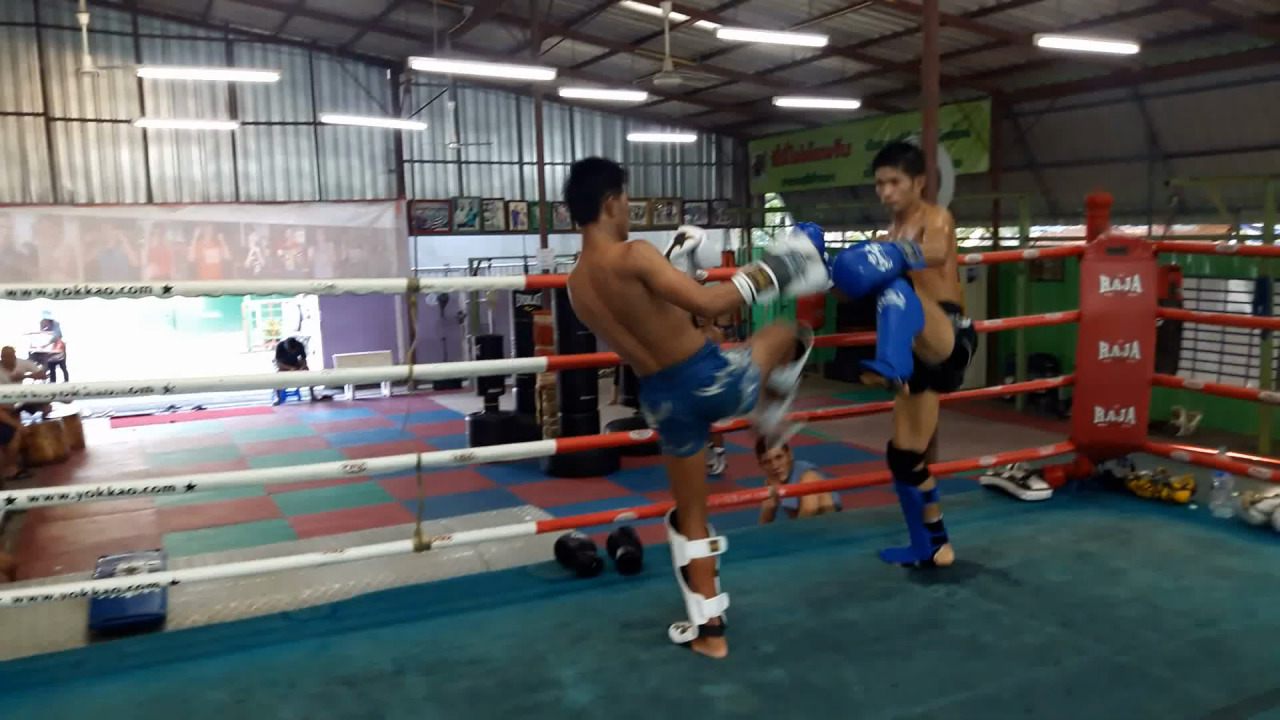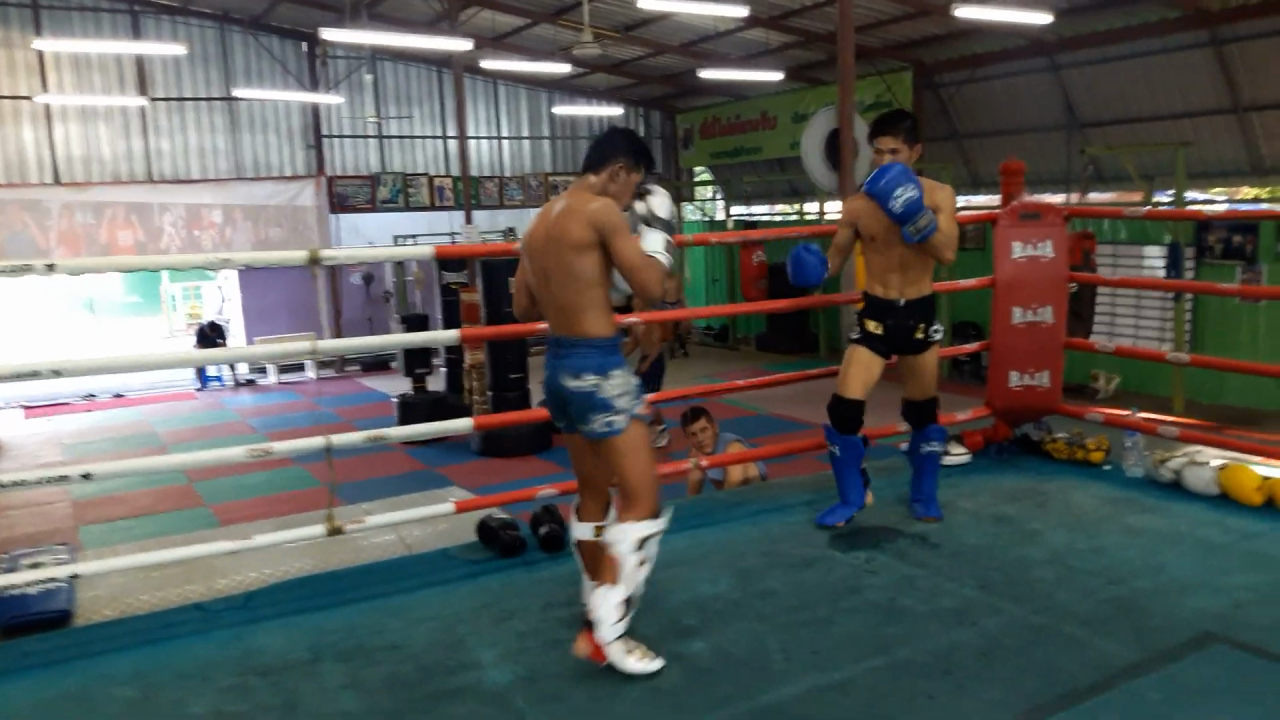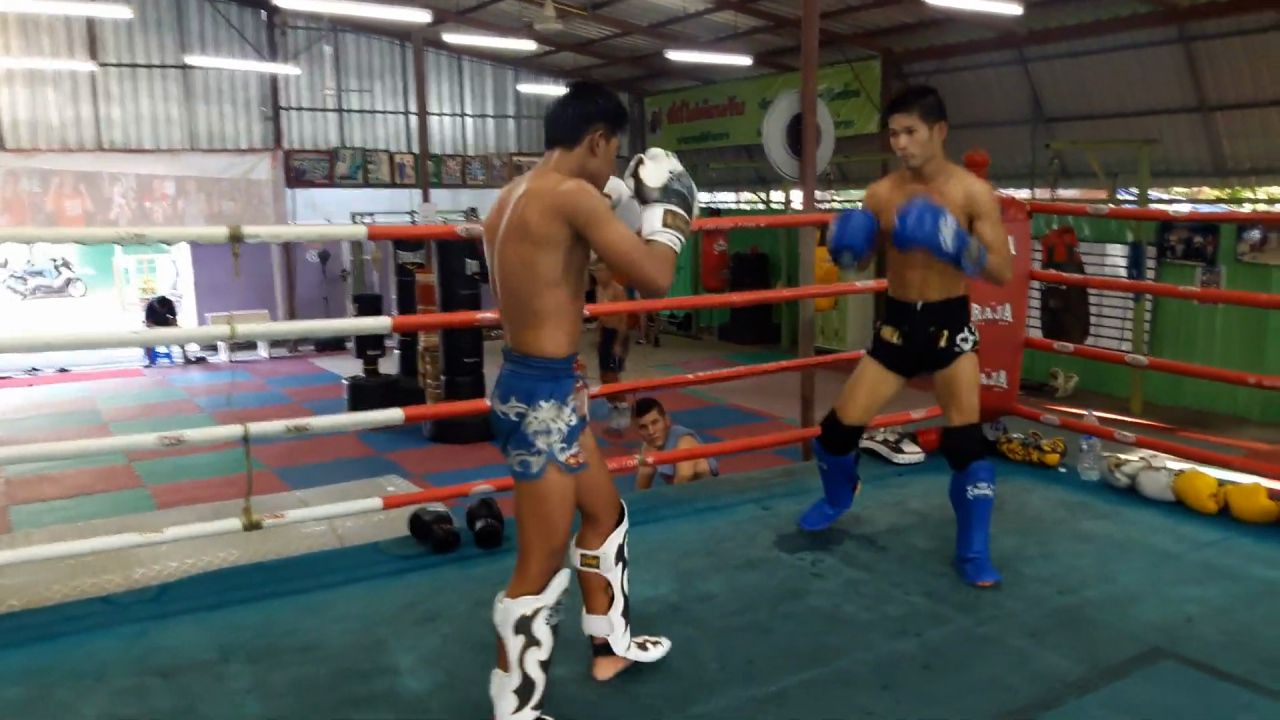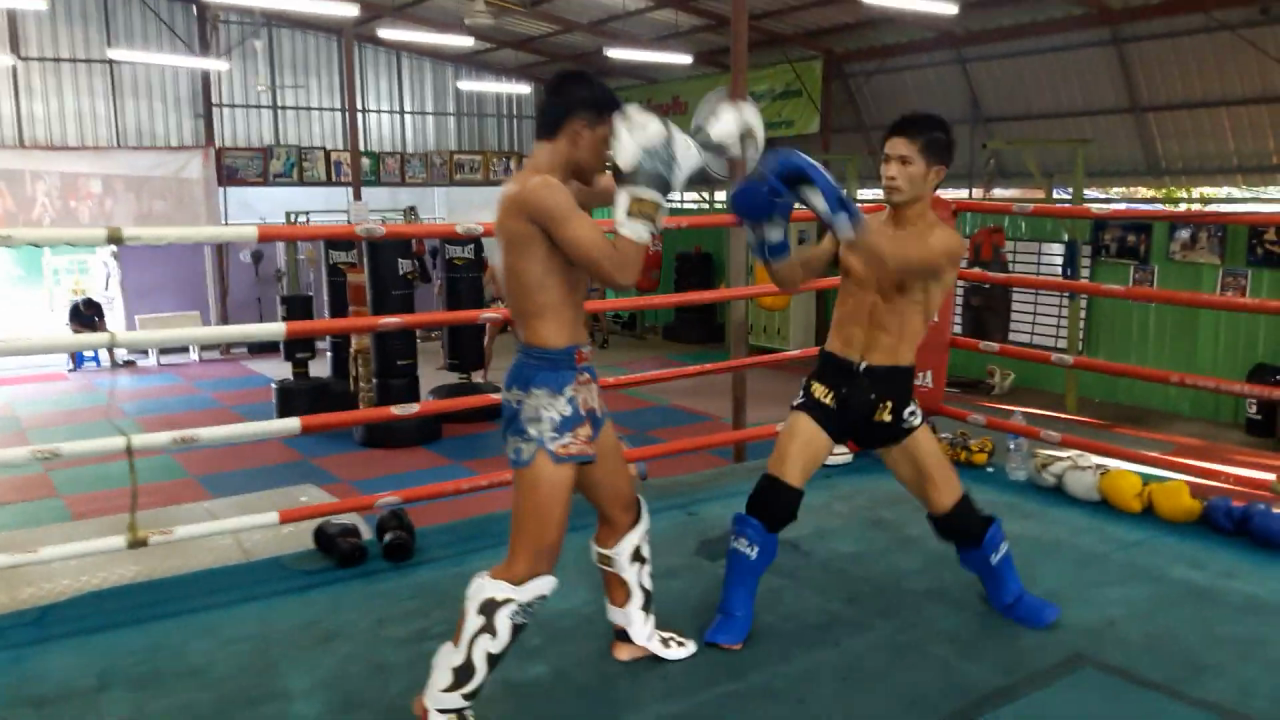
dt=0.7s
person 1, frame 1
left shoulder: (576, 284)
right shoulder: (631, 255)
right elbow: (706, 304)
left wrist: (677, 263)
right wrist: (767, 272)
left hip: (663, 397)
right hip: (711, 374)
left knee: (689, 515)
right knee: (787, 335)
left ankle: (708, 628)
right ankle: (770, 412)
person 1, frame 2
left shoulder: (542, 222)
right shoulder: (601, 211)
left elbow: (524, 307)
right elbow: (650, 287)
right wrist: (655, 225)
left hip: (559, 366)
right hip: (598, 369)
left knee: (594, 494)
right knee: (643, 506)
left ankle: (600, 598)
right ankle: (604, 632)
person 1, frame 3
left shoulder: (508, 201)
right shoulder: (571, 194)
right elbow: (655, 279)
right wrist: (666, 207)
left hip: (526, 380)
right hip: (546, 392)
left knee: (606, 514)
right knee: (539, 569)
left ankle: (610, 640)
person 1, frame 4
left shoulder: (555, 192)
right shoulder: (538, 192)
left elbow: (608, 227)
right elbow: (621, 270)
left wrist: (672, 160)
right wrist: (641, 178)
left hip: (570, 381)
right hip: (546, 389)
left knee: (623, 508)
right knee: (529, 566)
left ankle: (632, 630)
person 2, frame 1
left shoulder: (935, 217)
right shoulder: (889, 236)
left elbow: (937, 253)
right elbow: (857, 286)
left wrist: (893, 255)
right wrist: (823, 268)
left hip: (950, 337)
right hip: (920, 352)
left knee: (897, 289)
right knee: (904, 455)
left ankle: (889, 365)
right ankle: (929, 545)
person 2, frame 2
left shoulder: (938, 195)
right shoulder: (858, 205)
left elbow: (947, 254)
right elbow: (836, 257)
left wrist: (914, 211)
right wrist: (812, 266)
left hip: (920, 315)
right hip: (874, 317)
left knee: (923, 410)
right knee: (844, 408)
left ankle: (924, 495)
right ankle: (850, 497)
person 2, frame 3
left shoulder: (973, 192)
right shoulder: (880, 194)
left elbow: (1002, 272)
right elbow: (862, 253)
left wrist: (958, 246)
right wrist: (847, 246)
left hip: (950, 326)
right hip: (896, 324)
left knee: (966, 442)
right knee: (840, 426)
left ankle: (974, 553)
right ankle: (838, 497)
person 2, frame 4
left shoulder: (945, 243)
right shoulder: (861, 221)
left elbow: (880, 255)
right elbow: (796, 273)
left wrist: (825, 199)
right wrist: (767, 225)
left hip: (892, 393)
right hip: (830, 382)
left knee: (954, 512)
right knee: (772, 501)
left ankle: (1007, 593)
right ankle: (735, 612)
